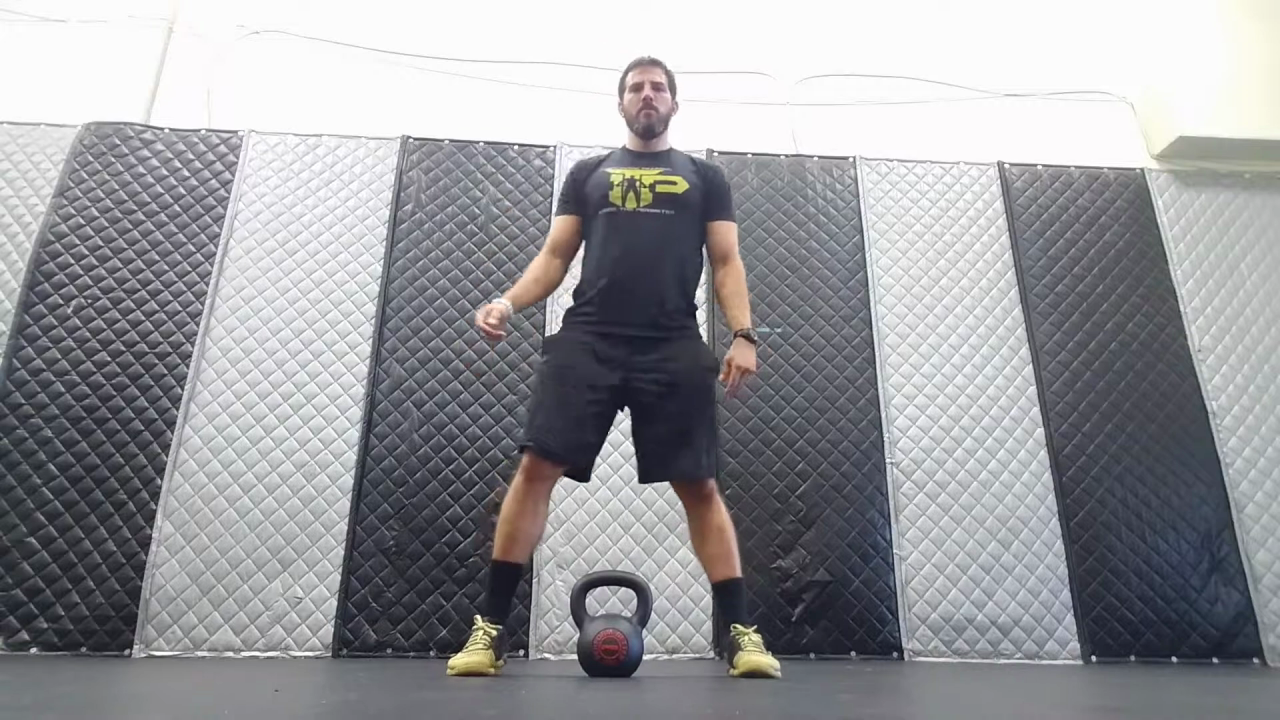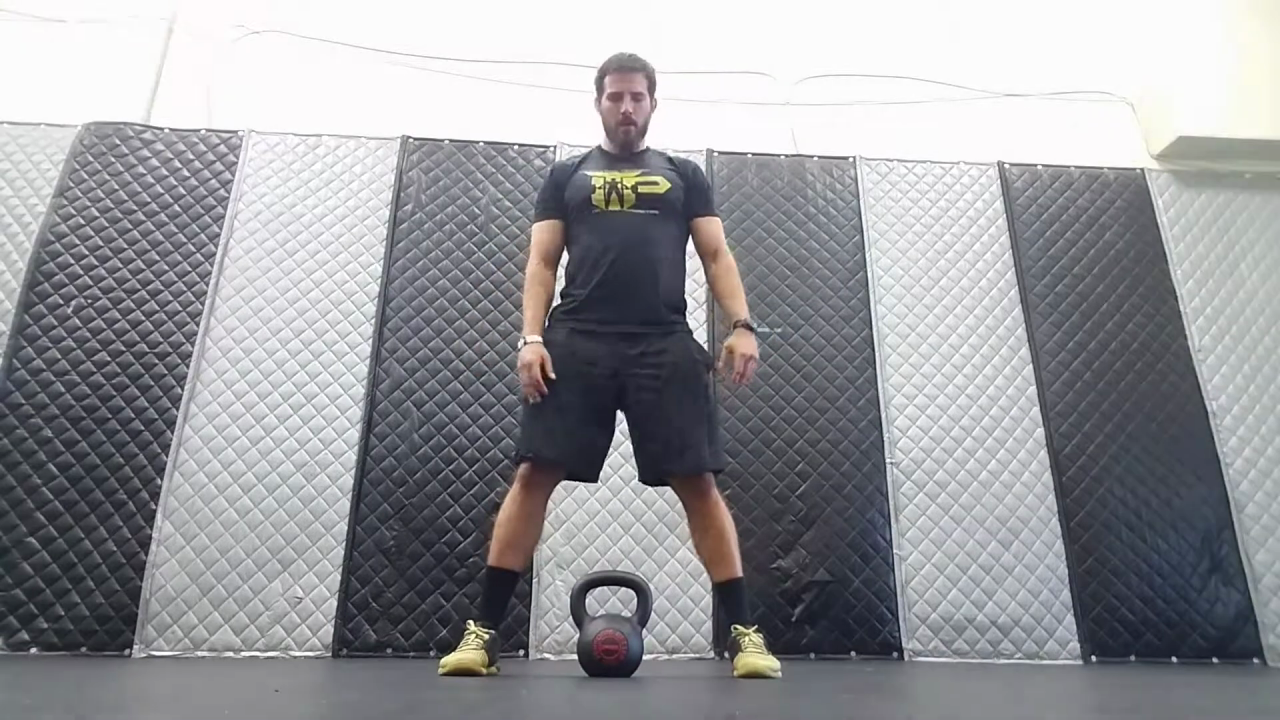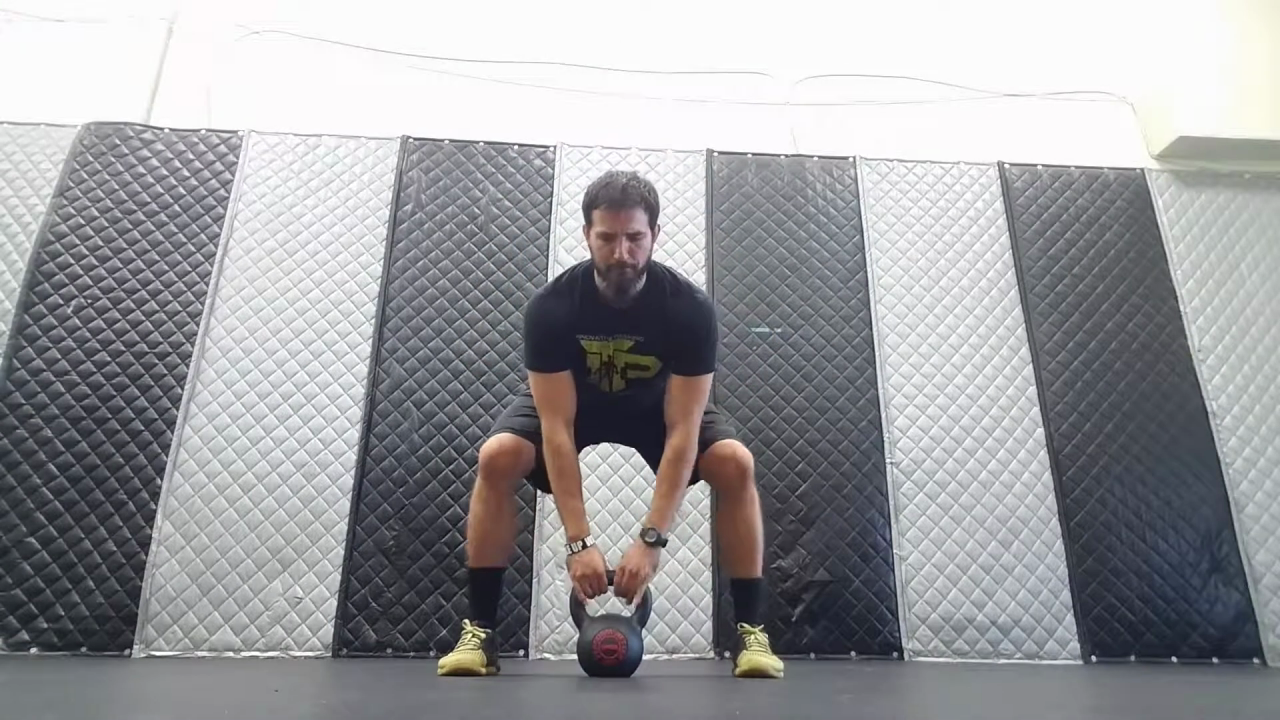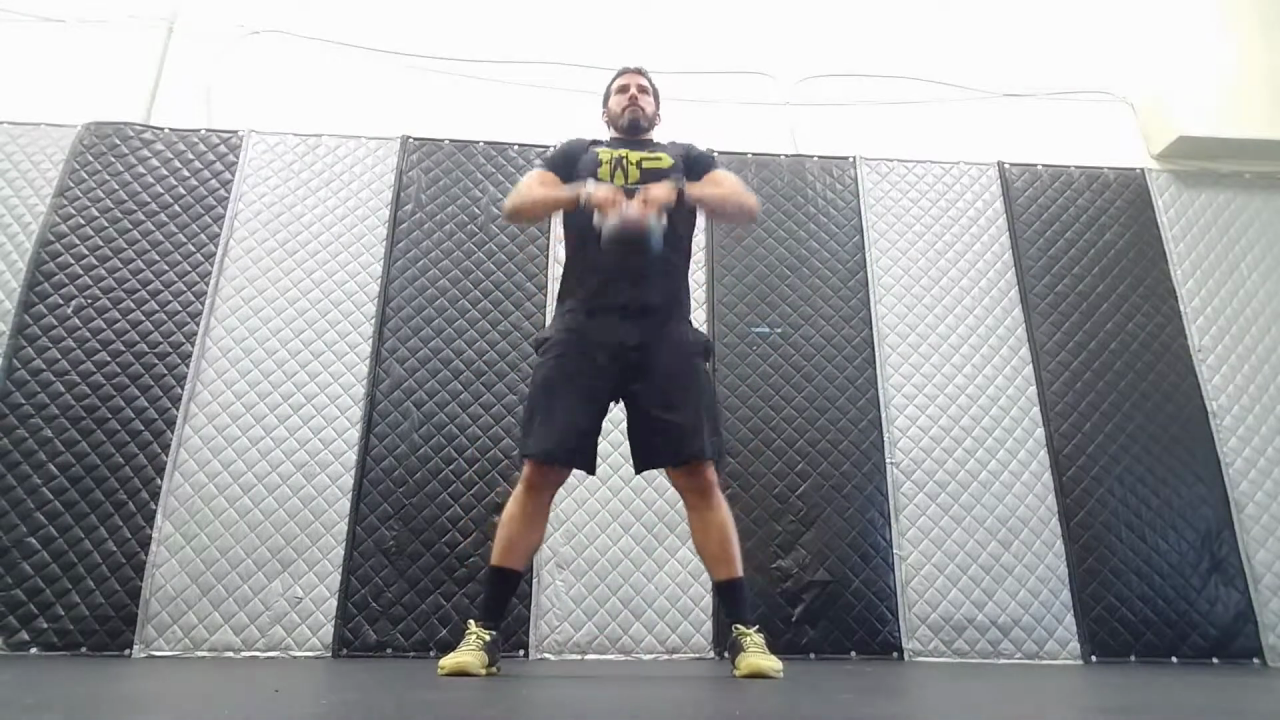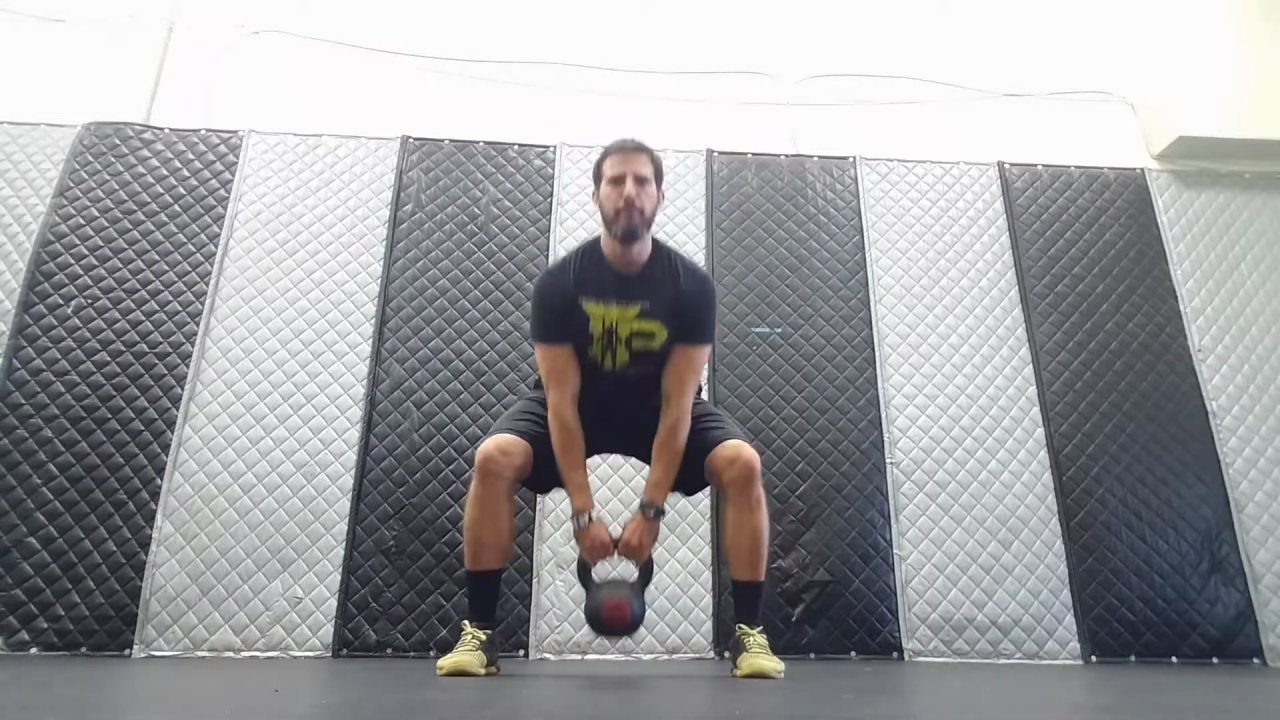
dt=1s
person 1, frame 1
left shoulder: (704, 176)
right shoulder: (588, 172)
left elbow: (726, 262)
right elbow: (555, 255)
left wrist: (743, 335)
right wrist: (506, 302)
left hip: (672, 348)
right hip: (588, 341)
left knee: (699, 487)
right knee: (537, 467)
left ankle: (740, 631)
right ankle: (490, 627)
person 1, frame 2
left shoulder: (684, 174)
right shoulder: (566, 174)
left elbow: (717, 255)
right elbow: (542, 262)
left wrist: (741, 325)
right wrist: (531, 336)
left hip: (664, 346)
right hip: (577, 343)
left knee: (698, 483)
right knee: (535, 475)
left ankle: (743, 631)
right ankle: (483, 631)
person 1, frame 3
left shoulder: (690, 309)
right shoulder: (550, 307)
left elbow: (682, 431)
right elbow: (557, 429)
left wrist: (650, 540)
right wrist: (579, 542)
left hip: (656, 404)
right hip: (569, 401)
left knee: (735, 463)
right knee: (498, 457)
left ankle: (750, 631)
right ankle: (479, 632)
person 1, frame 4
left shoulder: (686, 158)
right shoulder: (575, 155)
left elbow: (745, 204)
right elbow: (518, 203)
left wrist: (678, 191)
right wrist: (585, 191)
left hip: (666, 336)
right hip: (579, 332)
left knee: (700, 479)
right knee: (538, 475)
left ankle: (743, 632)
right ankle: (484, 631)
person 1, frame 5
left shoulder: (690, 285)
right shoulder: (559, 282)
left elbow: (678, 406)
right elbow: (562, 403)
left wrist: (650, 512)
right wrist: (583, 515)
left hip: (660, 411)
right hip: (577, 409)
left knee: (741, 466)
right knee: (494, 460)
left ankle: (748, 633)
right ankle: (479, 632)
